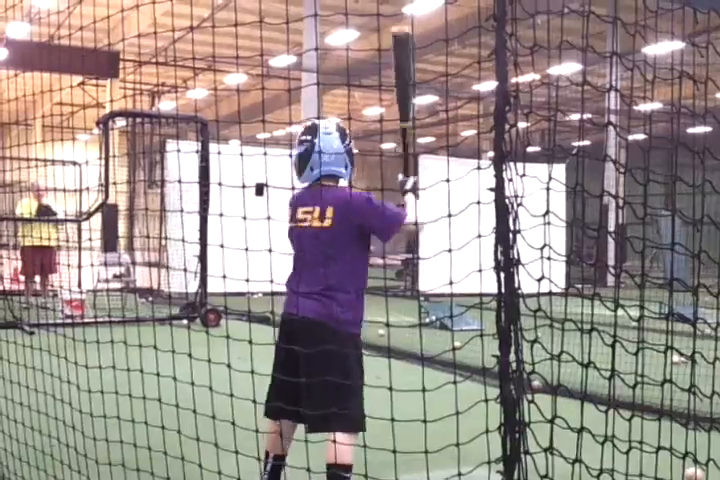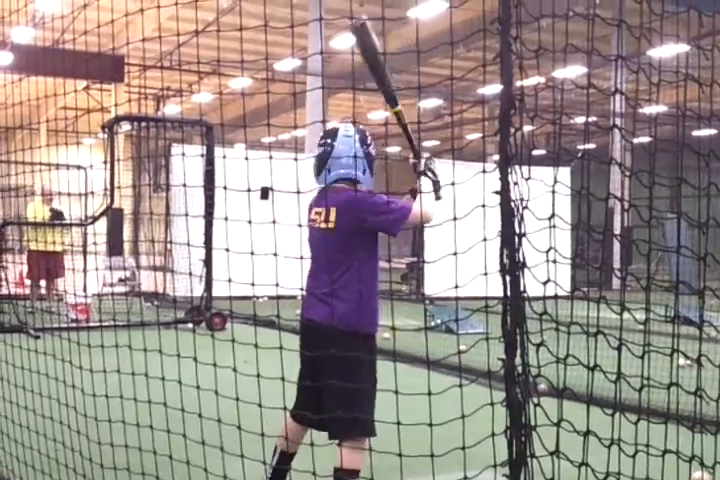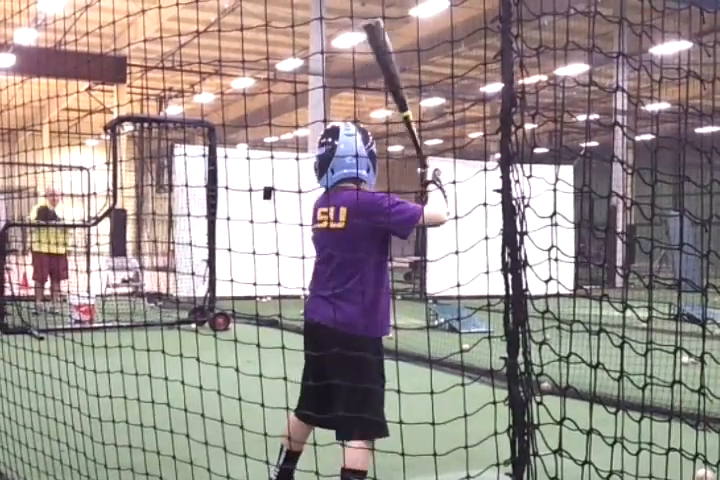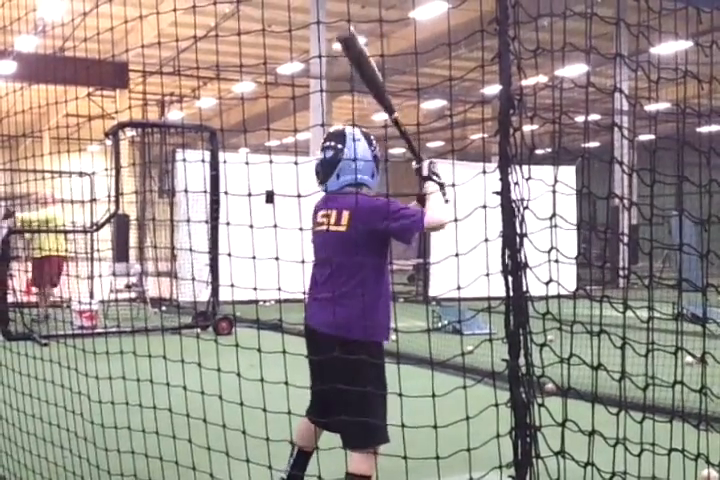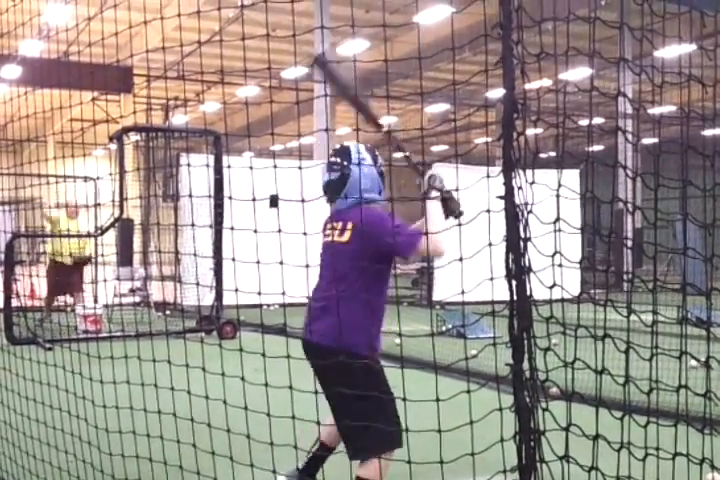
dt=0.7s
person 1, frame 1
left shoulder: (298, 203)
right shoulder: (354, 203)
right elbow: (412, 223)
left wrist: (378, 213)
left hip: (295, 318)
right hip: (335, 324)
left knee: (285, 409)
right knee: (343, 421)
person 1, frame 2
left shoulder: (320, 203)
right shoulder: (358, 201)
right elbow: (423, 214)
left wrist: (409, 198)
left hip: (315, 321)
right hip: (348, 327)
left knee: (305, 408)
right knee: (354, 425)
person 1, frame 3
left shoulder: (324, 204)
right shoulder: (369, 203)
right elbow: (437, 215)
right wrist: (434, 187)
left hip: (318, 322)
right hip: (355, 329)
left knee: (309, 408)
right knee: (362, 426)
person 1, frame 4
left shoulder: (323, 208)
right shoulder: (372, 208)
right elbow: (436, 220)
left wrist: (422, 195)
right wrist: (431, 182)
left hip: (319, 327)
right hip: (355, 333)
left knee: (320, 410)
right knee: (367, 432)
person 1, frame 5
left shoulder: (336, 221)
right shoulder: (373, 220)
left elbow: (397, 242)
right elbow: (433, 249)
left wrist: (430, 212)
right wrist: (433, 198)
left hip: (319, 338)
right hip: (348, 344)
left knee: (350, 412)
right knee: (381, 439)
person 2, frame 1
left shoulder: (48, 204)
right shoulder: (24, 203)
right elbow: (20, 218)
left wrist: (51, 215)
right wrist: (36, 215)
left hip: (48, 244)
right hip: (30, 244)
left knee: (45, 273)
right knee: (30, 274)
left ankle: (44, 300)
right ankle: (28, 300)
person 2, frame 2
left shoulder: (56, 208)
right shoulder: (33, 206)
right elbow: (32, 223)
left wrist: (61, 220)
right wrist: (48, 220)
left hip: (54, 248)
right hip: (37, 248)
left knee: (52, 278)
right knee: (35, 278)
right ankle: (33, 304)
person 2, frame 3
right shoulder: (39, 208)
right elbow: (32, 222)
left wrist: (57, 218)
right wrist: (40, 219)
left hip: (58, 250)
right hip: (40, 249)
left knee: (56, 279)
right knee: (40, 278)
left ankle: (55, 306)
right ankle: (38, 305)
person 2, frame 4
left shoulder: (54, 212)
right shoulder: (41, 215)
left elbow: (35, 217)
right elbow: (32, 234)
left wrist: (18, 216)
left hip: (54, 254)
right hip: (38, 254)
left knee: (47, 283)
right knee: (39, 285)
left ankle: (43, 311)
right ankle: (43, 313)
person 2, frame 5
right shoulder: (59, 219)
left elbow: (86, 244)
right elbow: (48, 216)
left wrist: (86, 255)
left hip: (75, 263)
right hip: (57, 262)
left knee: (78, 292)
right knee: (52, 292)
right ankle: (46, 314)
